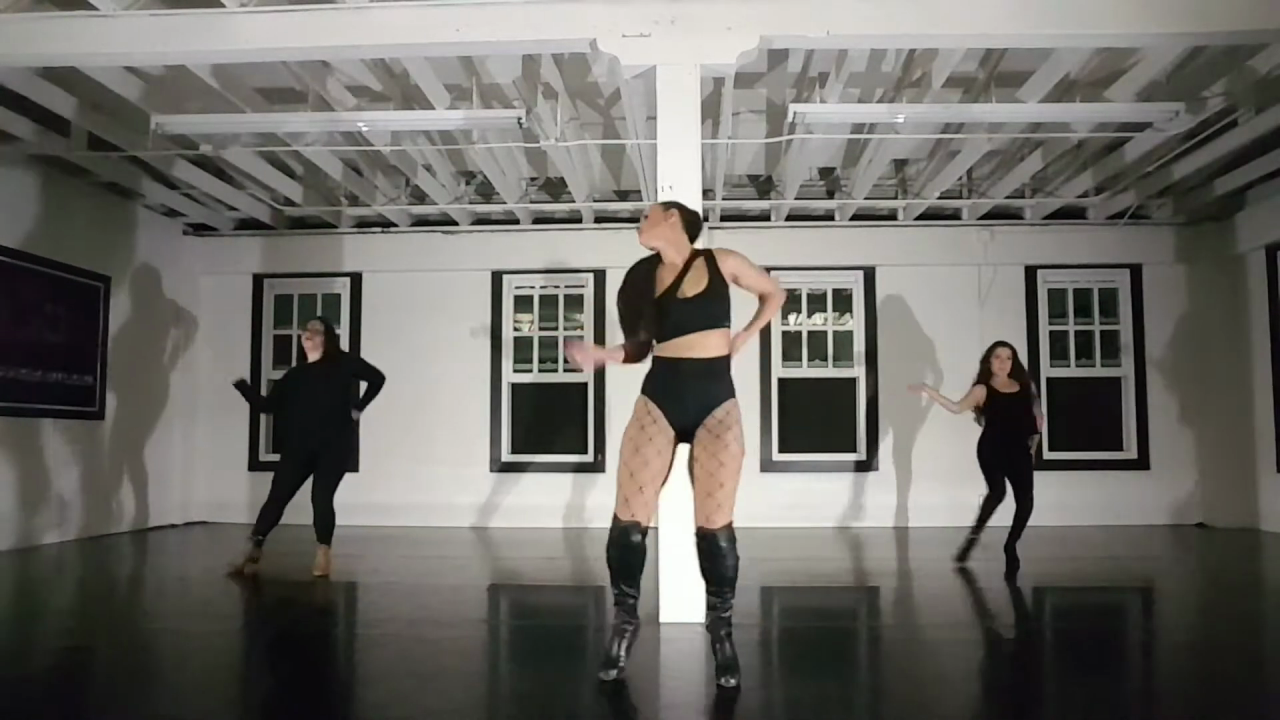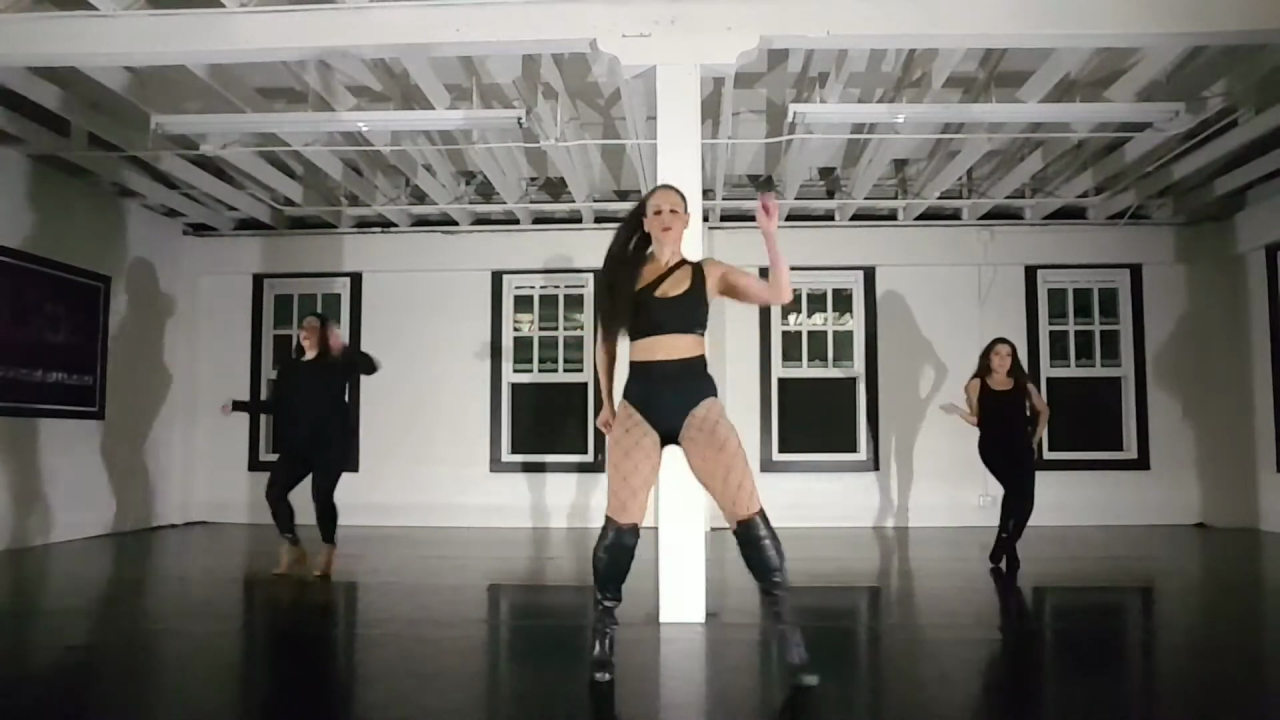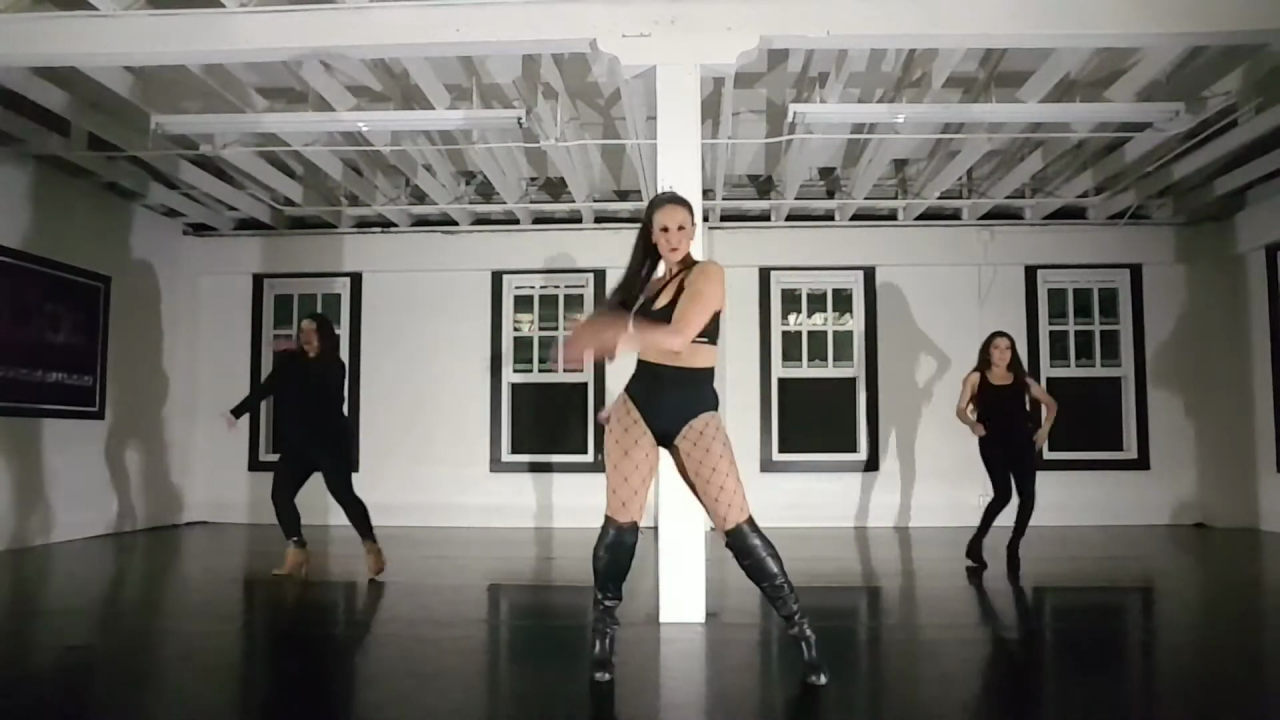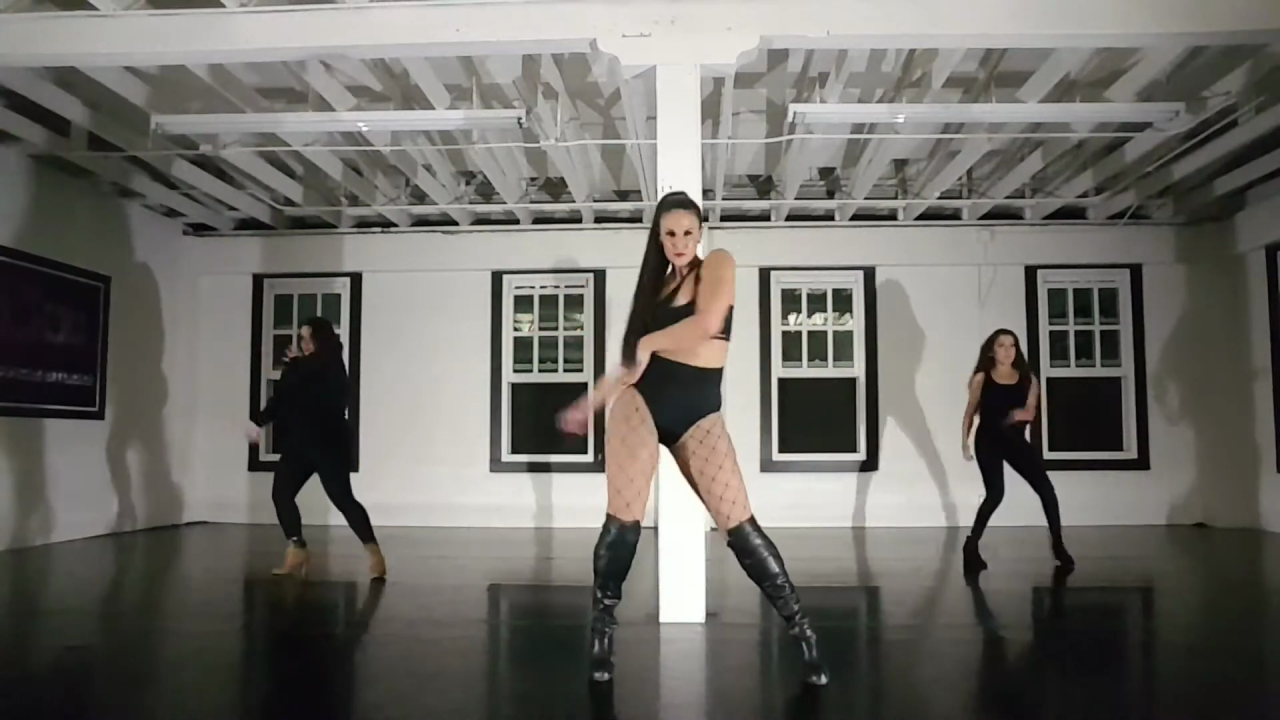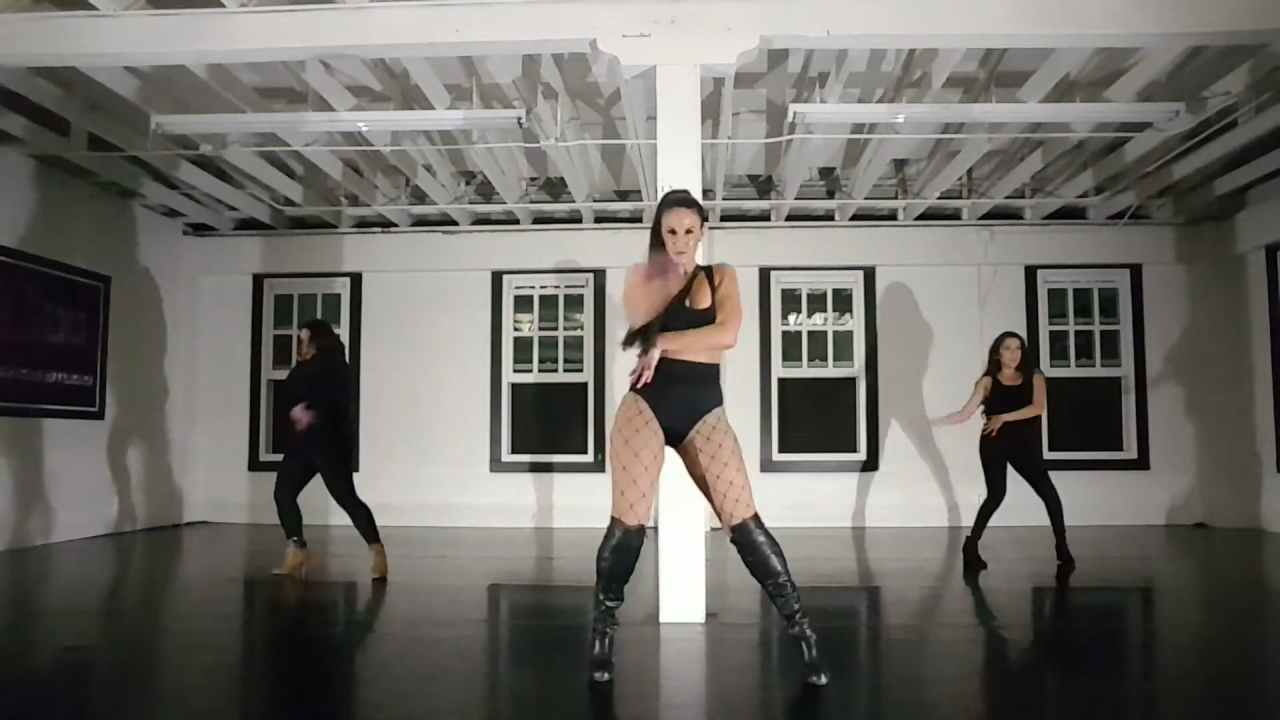
dt=0.2s
person 1, frame 1
left shoulder: (720, 262)
right shoulder: (642, 278)
left elbow: (774, 293)
left wrist: (744, 336)
right wrist: (598, 353)
left hip: (715, 401)
right hip: (659, 400)
left knee: (715, 525)
right knee: (628, 520)
left ankle: (721, 630)
right ankle: (624, 622)
person 1, frame 2
left shoulder: (706, 272)
right shoulder: (624, 271)
left elbow: (780, 294)
right elbow: (606, 334)
left wrist: (769, 233)
right wrist: (606, 400)
left hip: (697, 400)
right hip: (639, 402)
left knee: (747, 512)
right knee: (621, 521)
left ankle: (786, 629)
right ankle: (604, 628)
person 1, frame 3
left shoulder: (707, 274)
right shoulder: (645, 282)
left elbow: (677, 339)
left wrist: (622, 331)
left hip: (695, 409)
right hip: (638, 403)
left knee: (737, 524)
right knee: (621, 521)
left ankle: (800, 629)
right ankle: (602, 630)
person 1, frame 4
left shoulder: (719, 264)
right shoulder: (656, 283)
left elbow: (706, 324)
left wrist: (648, 344)
right wrist: (592, 399)
left hip: (699, 410)
right hip: (642, 401)
left knee: (739, 523)
right knee: (623, 519)
left ankle: (800, 630)
right ankle: (601, 630)
person 1, frame 5
left shoulder: (723, 276)
right shoulder: (648, 274)
left elbow: (727, 335)
right elbow: (635, 314)
left wrist: (663, 342)
right wrist: (666, 274)
left hip: (704, 409)
right hip: (648, 402)
left knee: (745, 522)
right knee: (629, 521)
left ankle: (802, 629)
right ankle: (604, 629)
person 2, frame 1
left shoulder: (343, 363)
right shoulder: (295, 375)
left elbow: (377, 379)
right elbow: (267, 406)
left wrist: (358, 408)
right wrist: (241, 386)
left hip: (334, 445)
right hip: (299, 446)
left knee: (321, 498)
right knee: (277, 496)
left ankle: (323, 554)
right ankle: (254, 550)
person 2, frame 2
left shoulder: (335, 362)
right shoulder: (289, 369)
left elbow: (368, 366)
right elbow: (272, 405)
left wrist: (342, 349)
right wrist: (238, 405)
left hip: (331, 442)
right hip: (296, 443)
left knee: (322, 495)
right knee: (275, 491)
left ankle: (327, 551)
right ankle: (292, 548)
person 2, frame 3
left shoulder: (331, 364)
right shoulder: (292, 364)
right elbow: (265, 389)
right wrist: (237, 412)
left hip: (330, 441)
right hip: (298, 443)
left knee: (344, 494)
right knee: (280, 494)
left ankle: (372, 548)
right ankle: (297, 552)
person 2, frame 4
left shoulder: (329, 364)
right shoulder: (304, 366)
right elbow: (285, 395)
left hip: (328, 442)
right hip: (299, 443)
left knee: (342, 498)
right knee: (281, 494)
left ankle: (373, 552)
right ankle: (297, 552)
person 2, frame 5
left shoulder: (332, 365)
right shoulder: (308, 368)
right elbow: (291, 396)
right wrist: (295, 409)
left hip: (331, 443)
right hip: (303, 443)
left knee: (347, 498)
right knee: (283, 494)
left ankle: (377, 552)
right ankle: (297, 553)
person 3, frame 1
left shoulder: (1025, 387)
right shoulder: (983, 389)
left elbow: (1037, 417)
right elbow: (957, 408)
left wrist: (1034, 444)
right wrist: (927, 390)
left hip: (1019, 450)
right hip: (992, 448)
left knee: (1026, 501)
right knee: (997, 493)
left ankle: (1011, 548)
right ankle: (973, 537)
person 3, frame 2
left shoulder: (1023, 385)
right shoulder: (977, 384)
left elbow: (1043, 410)
right elbow: (976, 419)
left wrist: (1036, 437)
right wrist: (957, 411)
left hip: (1021, 447)
right hip: (992, 446)
left knee: (1026, 499)
right knee: (1013, 489)
left ankle: (1009, 544)
right ankle: (1003, 536)
person 3, frame 3
left shoulder: (1022, 380)
right shoulder: (976, 378)
left elbow: (1050, 403)
right elbow: (960, 408)
left wrist: (1045, 427)
right wrist: (972, 424)
left hip: (1022, 442)
right hip: (992, 442)
left knee: (1027, 495)
right knee: (1003, 493)
left ankle: (1014, 544)
right ankle: (976, 542)
person 3, frame 4
left shoulder: (1027, 379)
right shoulder: (981, 378)
left elbow: (1031, 412)
right elbow: (970, 411)
left wrist: (1022, 414)
right wrist: (965, 440)
left hip: (1016, 441)
right hip: (988, 442)
left knee: (1046, 490)
right knee: (996, 494)
left ankle: (1057, 546)
right ankle: (972, 547)
person 3, frame 5
left shoulder: (1034, 377)
right shoulder: (987, 381)
left elbow: (1038, 407)
right elbow: (967, 412)
left wrist: (1003, 418)
right wrist: (940, 421)
left hip: (1023, 443)
right hip: (993, 443)
left knee: (1049, 493)
right knee: (996, 494)
left ankle: (1062, 547)
right ankle: (971, 546)
